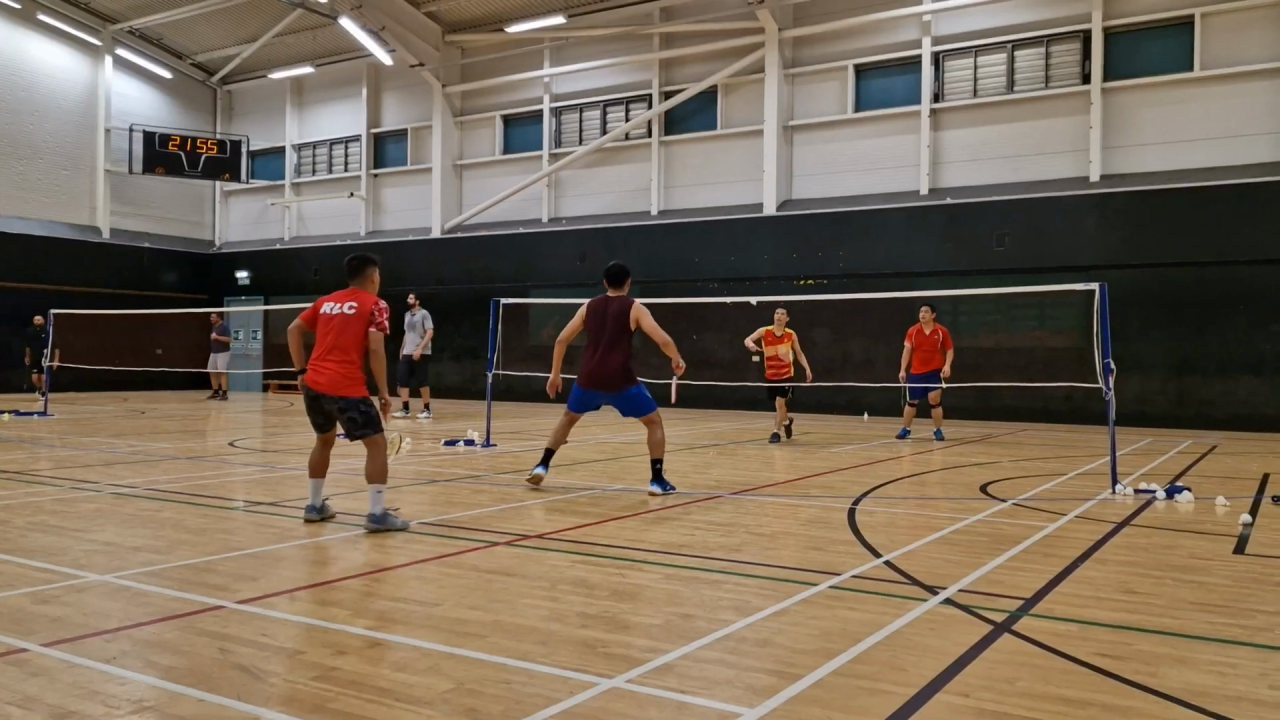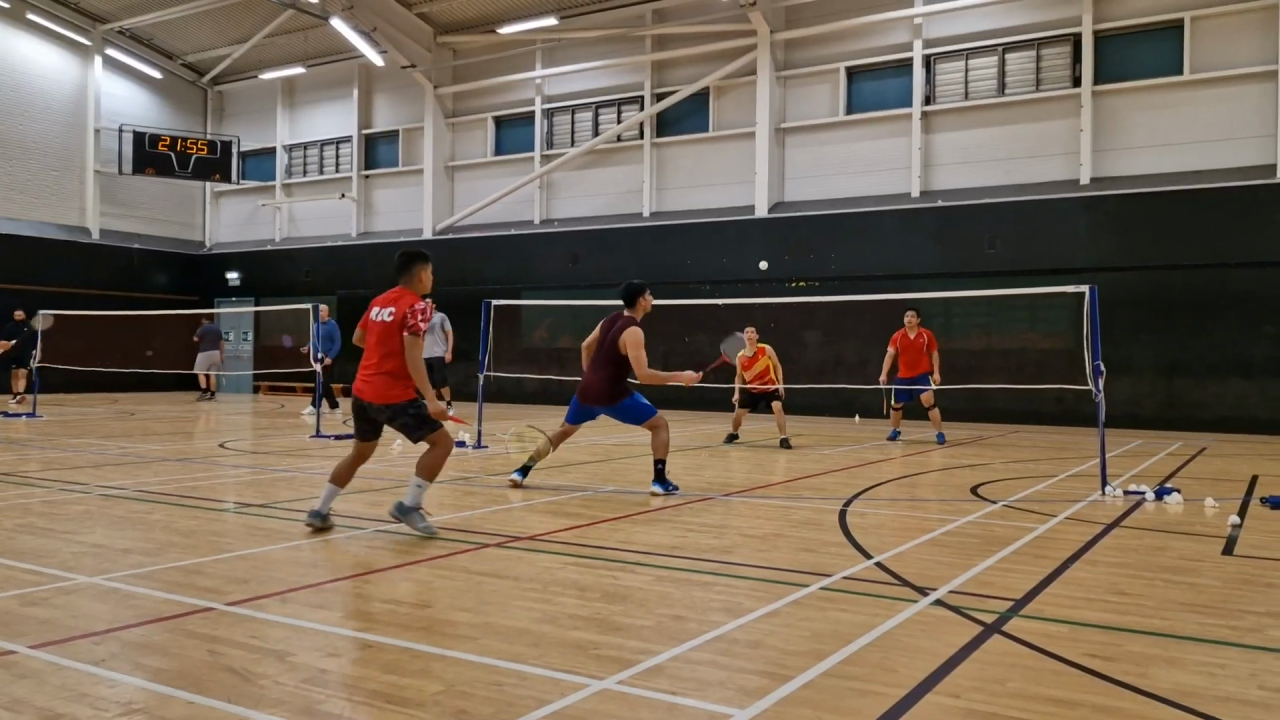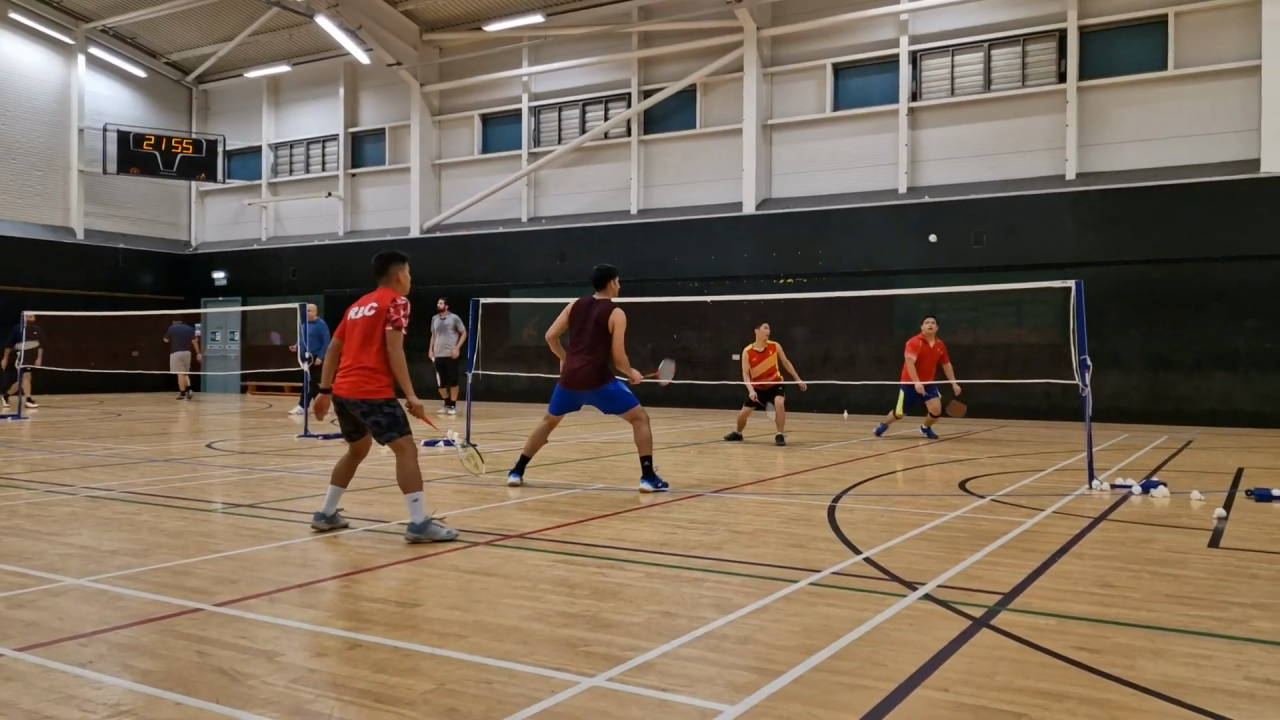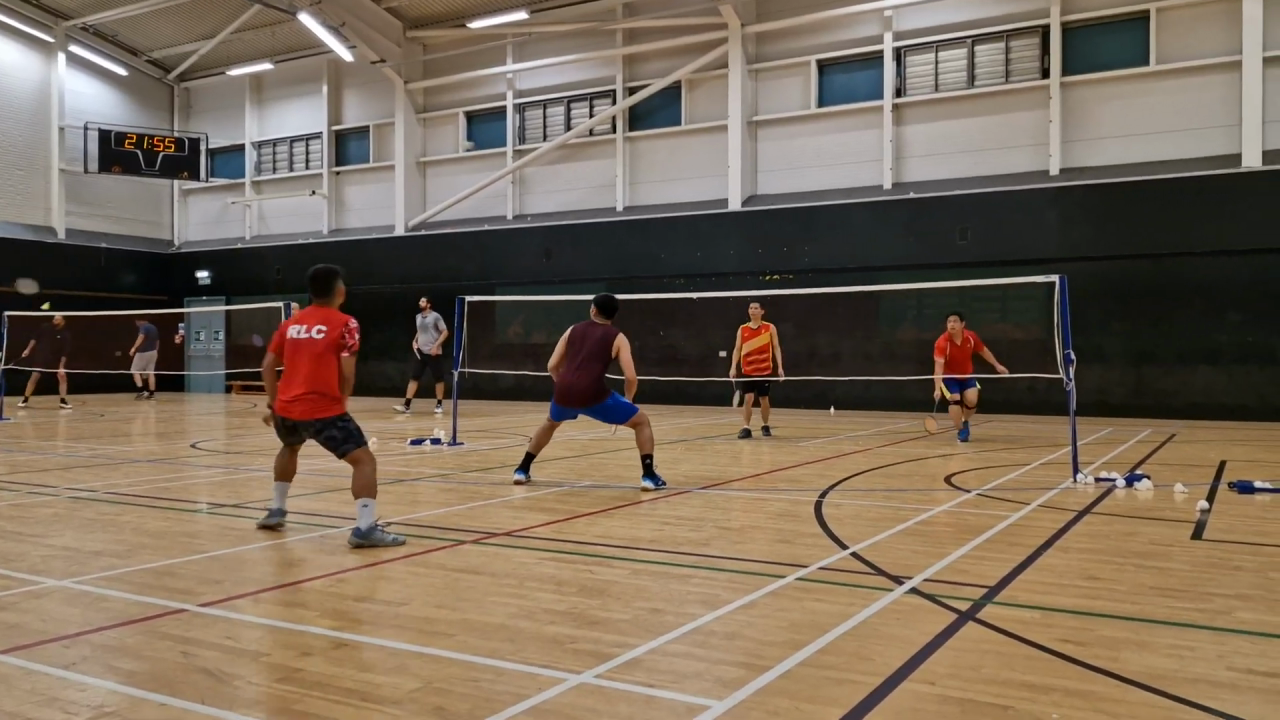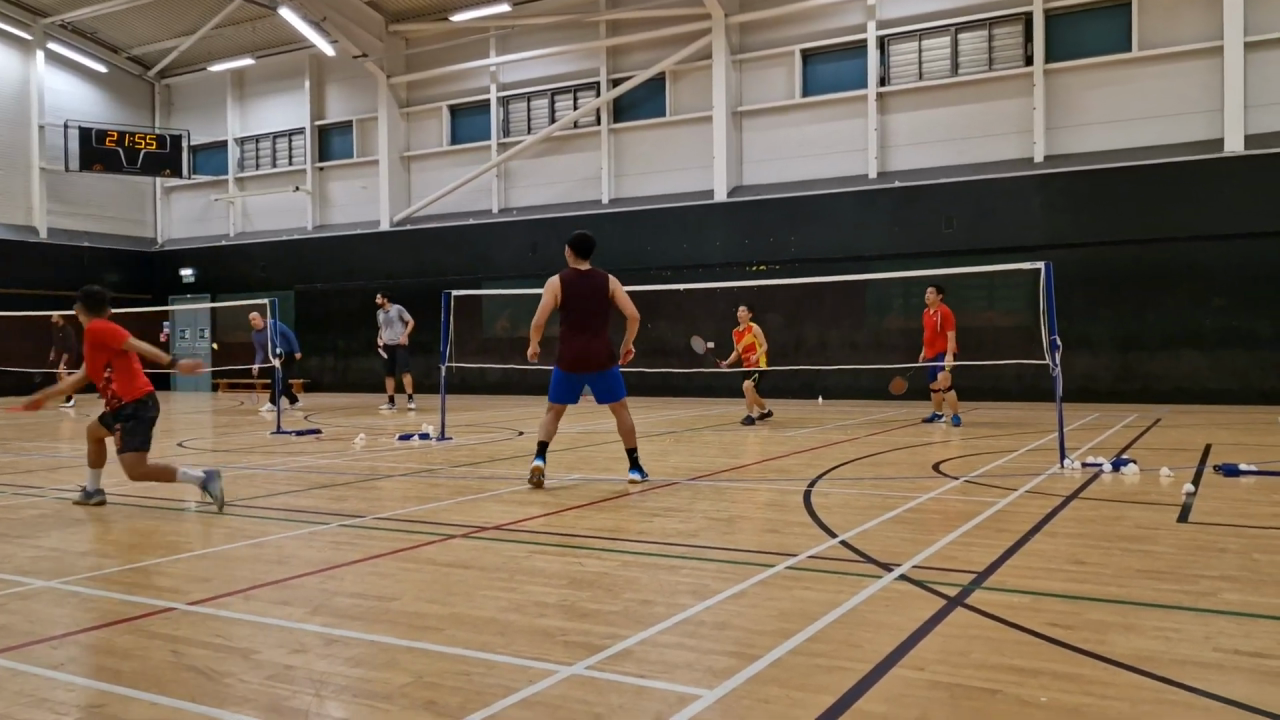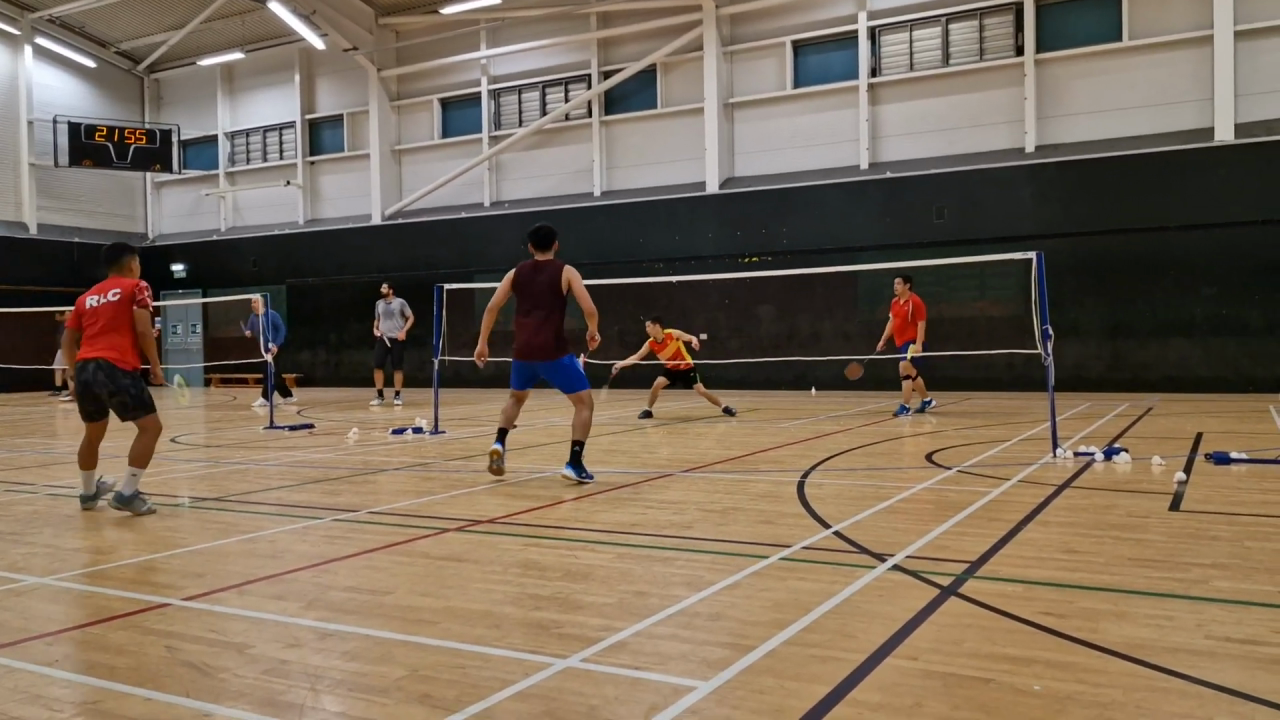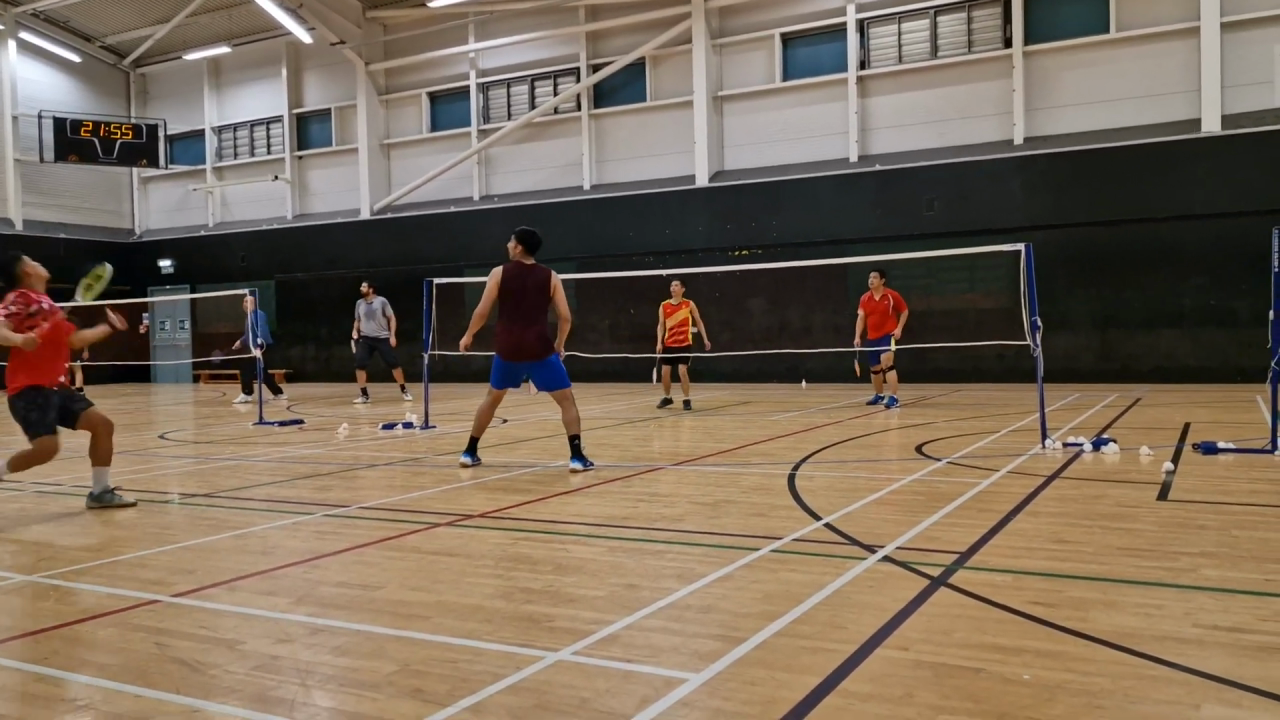
dt=0.7s
person 1, frame 1
left shoulder: (326, 302)
right shoulder: (375, 305)
left elbow: (293, 331)
right elbow: (376, 350)
left wrist: (302, 372)
right wrist: (384, 392)
left hip: (314, 384)
right hip: (346, 388)
left knee: (325, 441)
right knee: (378, 444)
left ankle: (315, 505)
right ankle: (377, 512)
person 1, frame 2
left shoulder: (379, 302)
right shoulder: (416, 306)
left elbow: (358, 338)
right elbow: (412, 355)
right wrist: (430, 399)
left hip: (363, 391)
right hip: (394, 394)
left knee: (360, 453)
right knee: (442, 442)
left ankle: (320, 511)
right ankle: (409, 505)
person 1, frame 3
left shoulder: (357, 305)
right shoulder: (396, 302)
left elbow: (333, 351)
right elbow: (394, 351)
left wrist: (324, 391)
right wrist: (412, 395)
left hip: (345, 390)
right hip: (373, 392)
left knee: (357, 449)
right knee: (406, 450)
left ankle: (326, 513)
right ankle: (419, 522)
person 1, frame 4
left shoulder: (289, 323)
right shoulder: (345, 324)
left elbow: (268, 368)
right elbow: (347, 375)
left wrist: (272, 404)
right wrist: (340, 403)
left hip: (288, 409)
right hip: (324, 410)
left knee: (289, 449)
right knee: (364, 461)
left ankle: (276, 510)
right ankle: (365, 528)
person 1, frame 5
left shoulder: (95, 329)
right shoulder: (110, 330)
left elbow: (137, 345)
right elbow: (84, 376)
left wrist: (173, 363)
right wrist: (47, 394)
left hip: (134, 405)
right hip: (129, 404)
left knee: (137, 470)
right knee: (93, 432)
left ankle: (204, 479)
right ankle: (92, 490)
person 1, frame 6
left shoulder: (87, 297)
right shoulder: (137, 287)
left elbow: (68, 339)
right elbow: (144, 332)
left wrist: (75, 374)
right wrist: (155, 367)
left hip: (83, 369)
right hip: (115, 369)
left knee: (93, 433)
right knee: (151, 427)
left ankle: (89, 493)
right ankle: (127, 494)
person 1, frame 7
left shoulder: (49, 305)
left elbow: (75, 340)
left wrist: (109, 327)
left hip: (56, 387)
right hip: (29, 389)
left knee: (103, 425)
right knee: (46, 449)
left ankle: (101, 491)
person 2, frame 1
left shoulder: (589, 306)
right shoulder: (635, 308)
left elbow: (562, 340)
right elbow: (663, 340)
left wrist: (555, 373)
right wrist: (677, 359)
left hip: (589, 379)
right hip: (620, 380)
left knee: (568, 419)
right knee: (654, 423)
left ankle: (542, 465)
right ankle: (658, 480)
person 2, frame 2
left shoulder: (611, 319)
right shoulder: (633, 332)
left elbow: (586, 346)
right elbow: (643, 375)
right wrist: (681, 376)
left hip: (586, 390)
right hip: (613, 395)
left knee: (564, 431)
right knee: (659, 425)
left ankle: (521, 472)
right ankle: (660, 481)
person 2, frame 3
left shoulder: (575, 305)
right shoulder: (616, 313)
left elbow: (550, 336)
right elbow: (618, 357)
right wrist: (631, 373)
left hip: (569, 378)
right hip: (598, 380)
left knee: (548, 422)
right knee: (640, 418)
left ankle: (517, 471)
right ankle: (648, 477)
person 2, frame 4
left shoulder: (573, 330)
right shoulder: (618, 338)
left elbow: (552, 366)
right elbow: (631, 377)
right wrist: (628, 399)
left hip: (563, 394)
right hip: (594, 395)
left knee: (550, 423)
right knee: (641, 421)
left ankle: (522, 470)
right ankle: (649, 475)
person 2, frame 5
left shoulder: (556, 282)
right shoulder: (607, 281)
left elbow: (537, 324)
right elbow: (633, 316)
left wrist: (533, 347)
right wrist: (628, 343)
left hip: (568, 362)
right hip: (603, 360)
left knee: (553, 413)
right knee: (621, 411)
left ankle: (539, 460)
right ankle: (635, 467)
person 2, frame 6
left shoulder: (516, 272)
right shoulder: (566, 272)
left elbow: (492, 308)
right elbow: (589, 309)
left wrist: (482, 343)
right wrist: (593, 331)
left hip: (523, 350)
right hip: (554, 351)
left knee: (516, 398)
right knee: (584, 403)
left ankle: (499, 445)
right ankle: (575, 463)
person 2, frame 7
left shoulder: (499, 273)
right shoulder: (551, 277)
left elbow: (482, 312)
right elbow: (565, 317)
left wrist: (468, 336)
right wrist: (560, 343)
left hip: (508, 350)
right hip: (541, 350)
left knee: (492, 398)
right knee: (567, 400)
left ankle: (469, 452)
right ankle: (577, 456)
